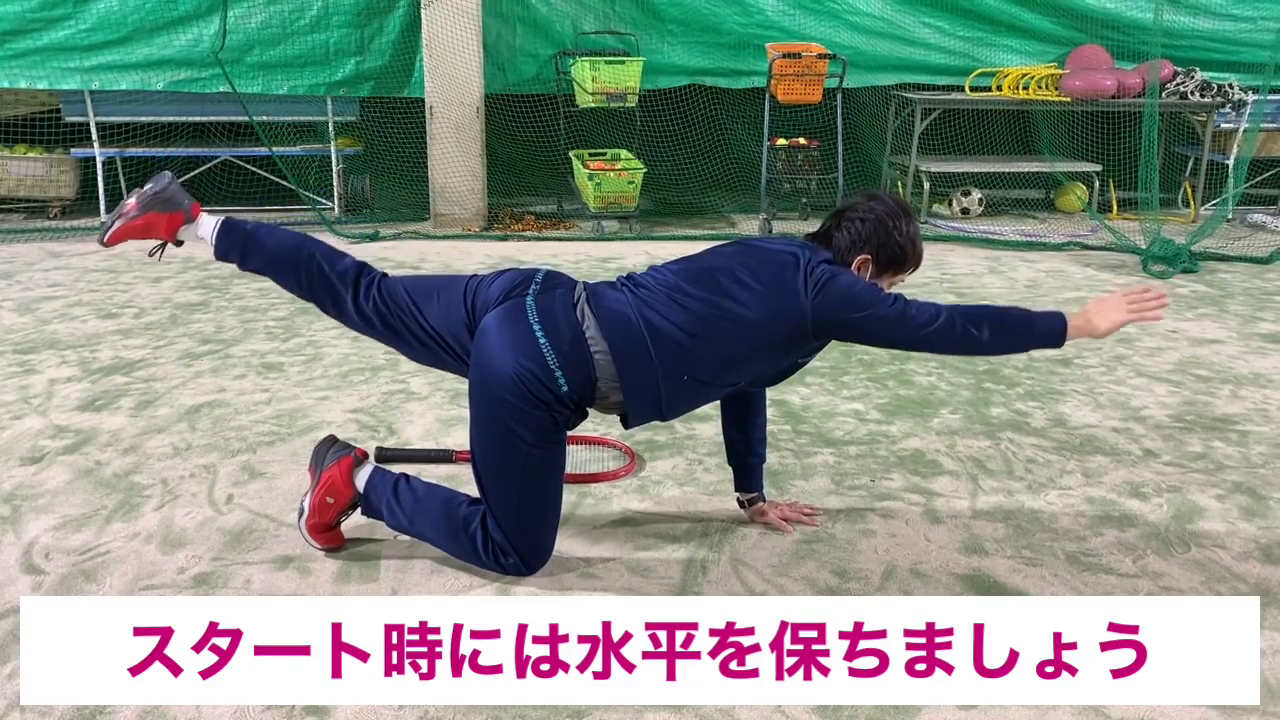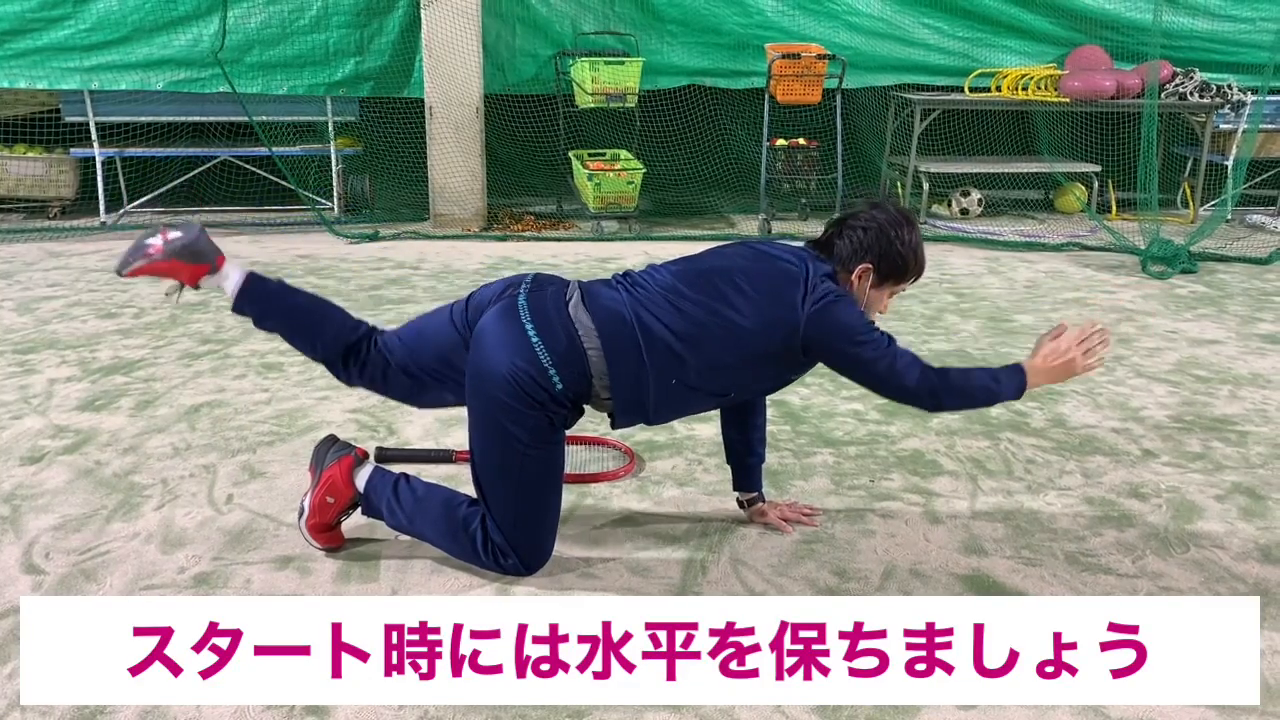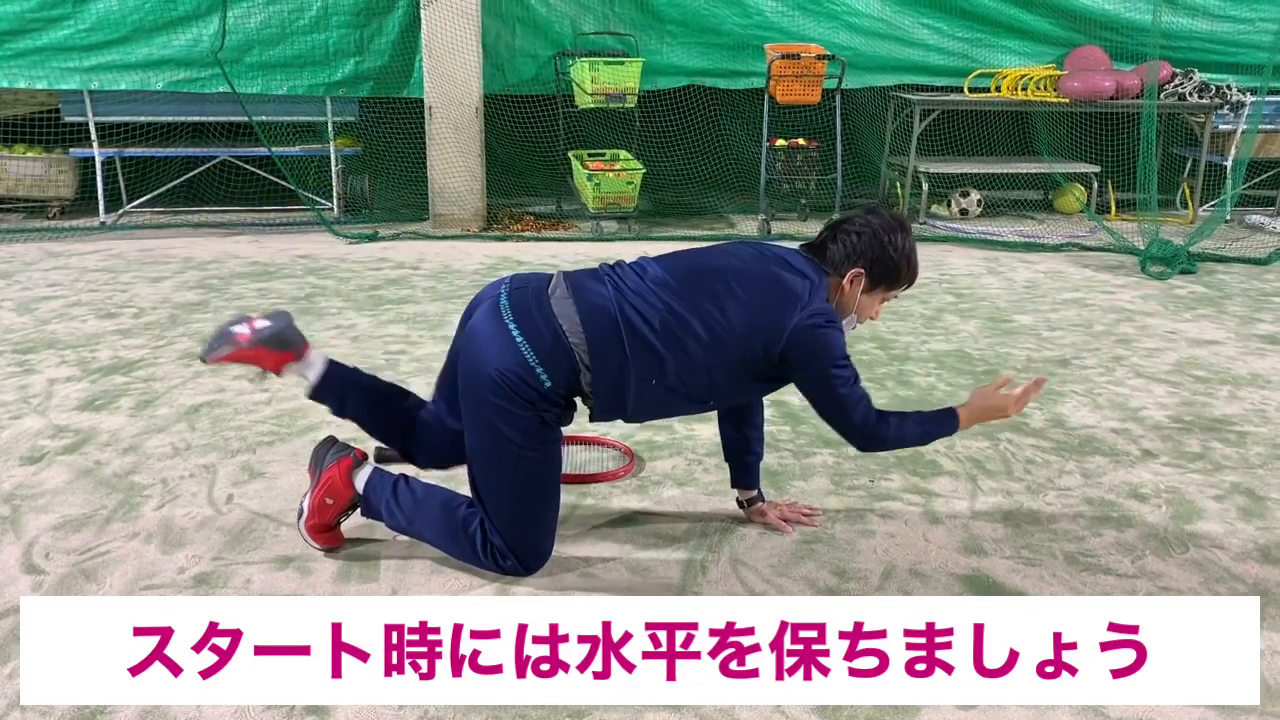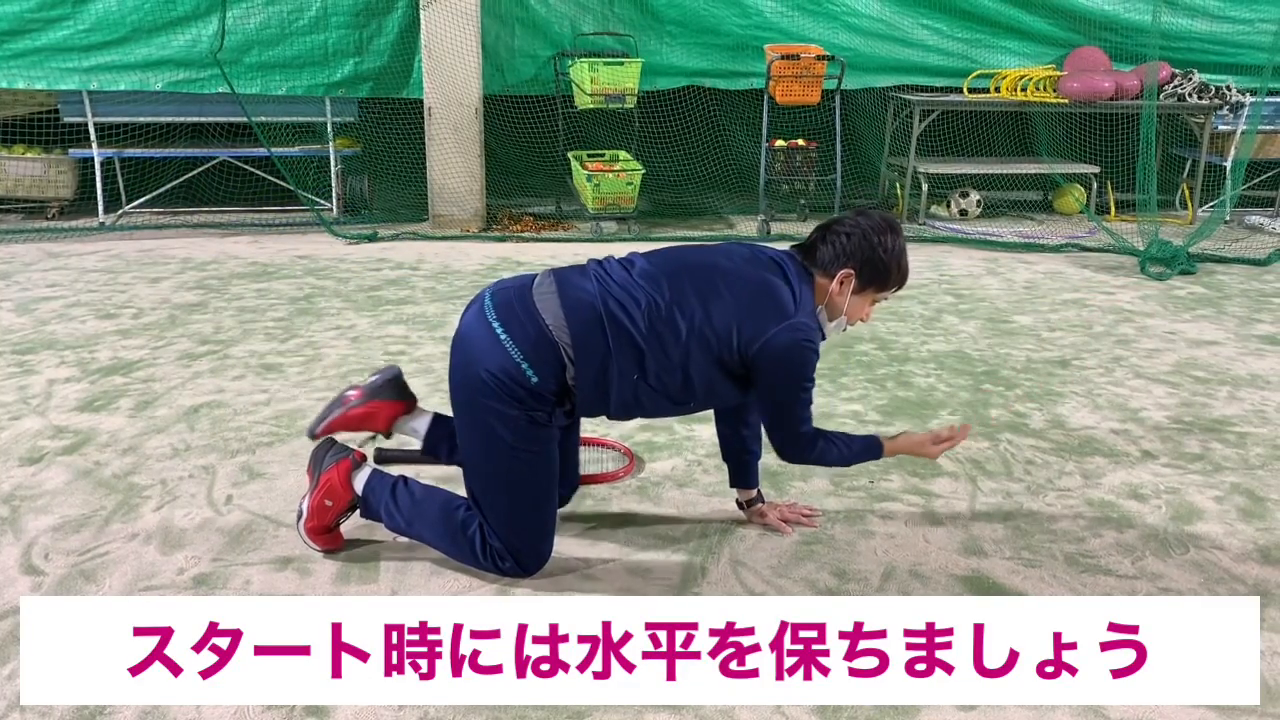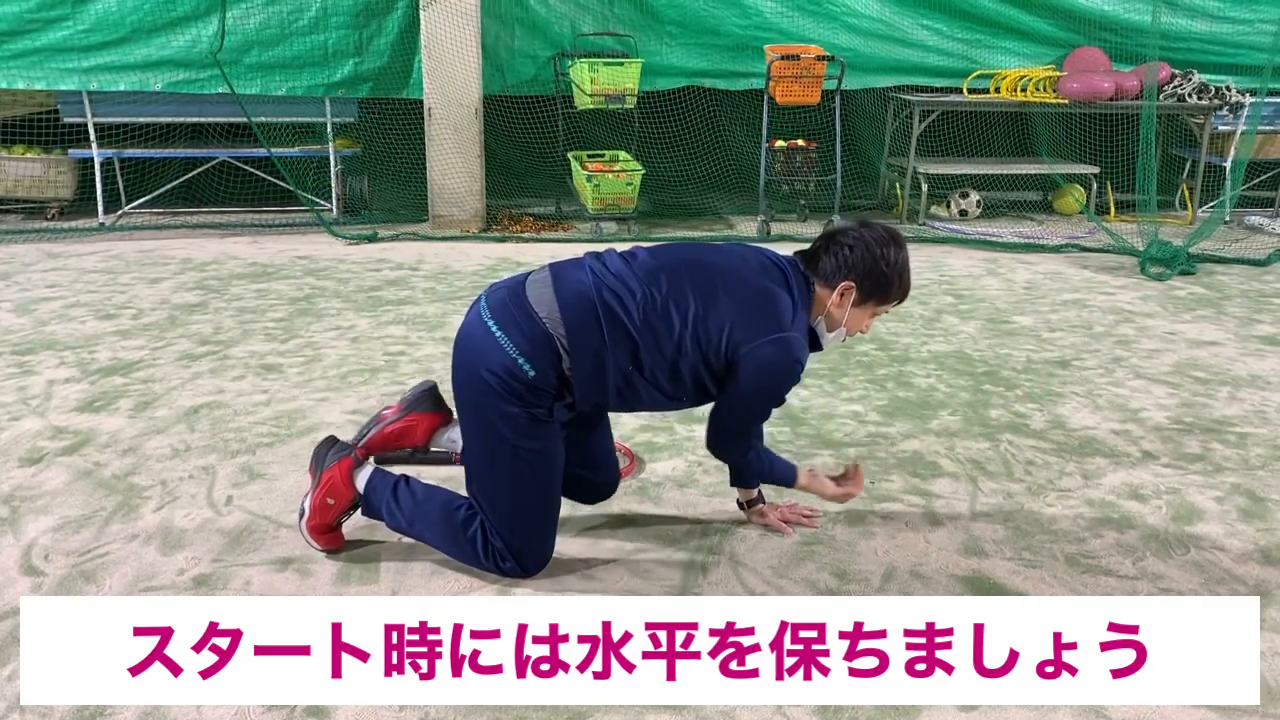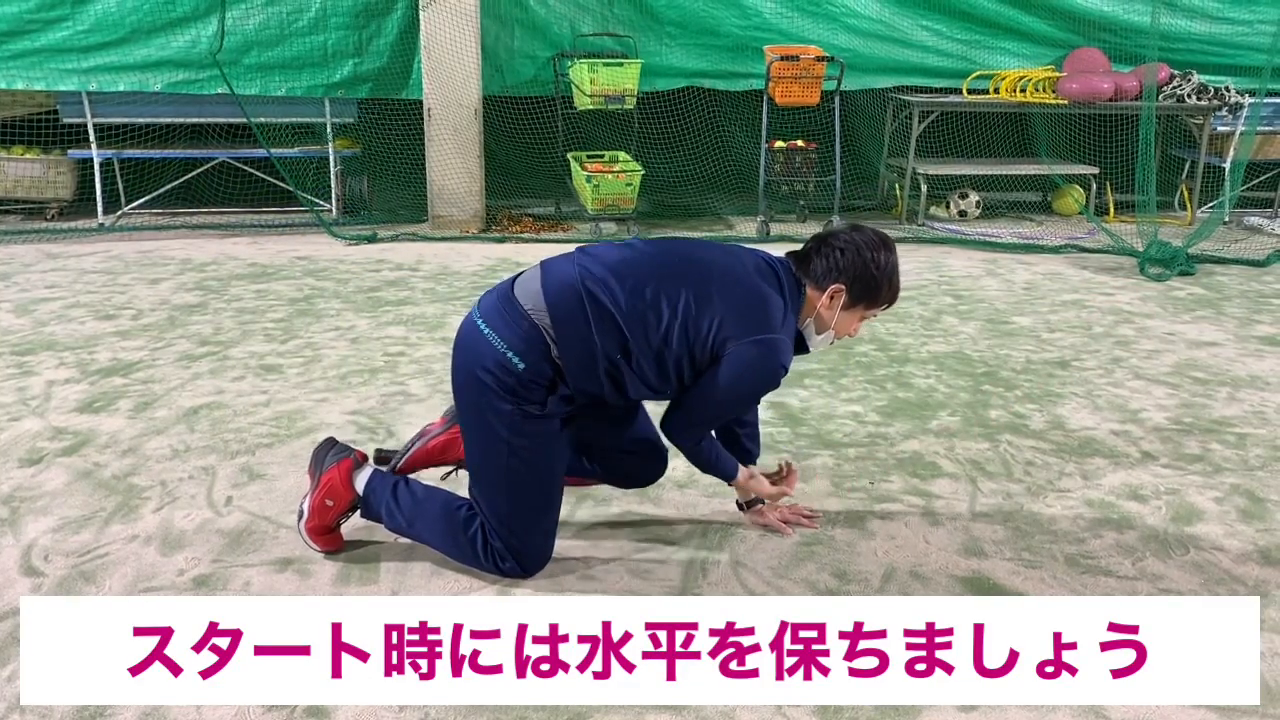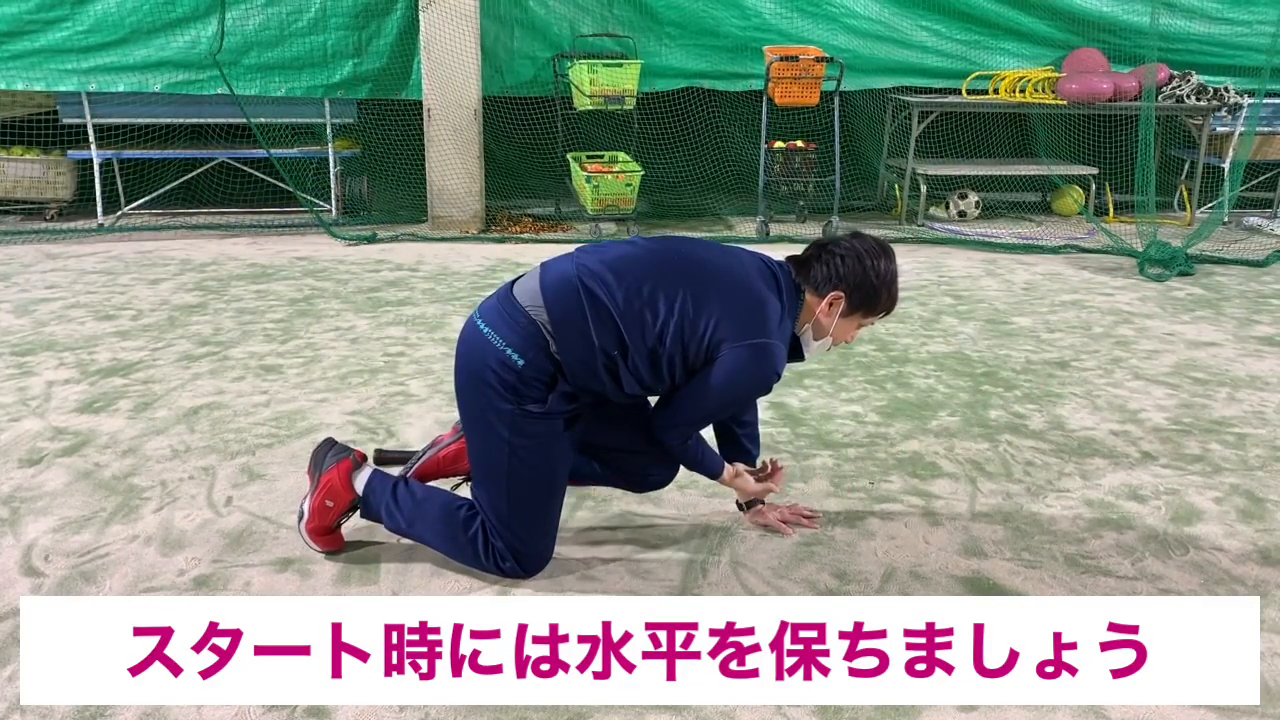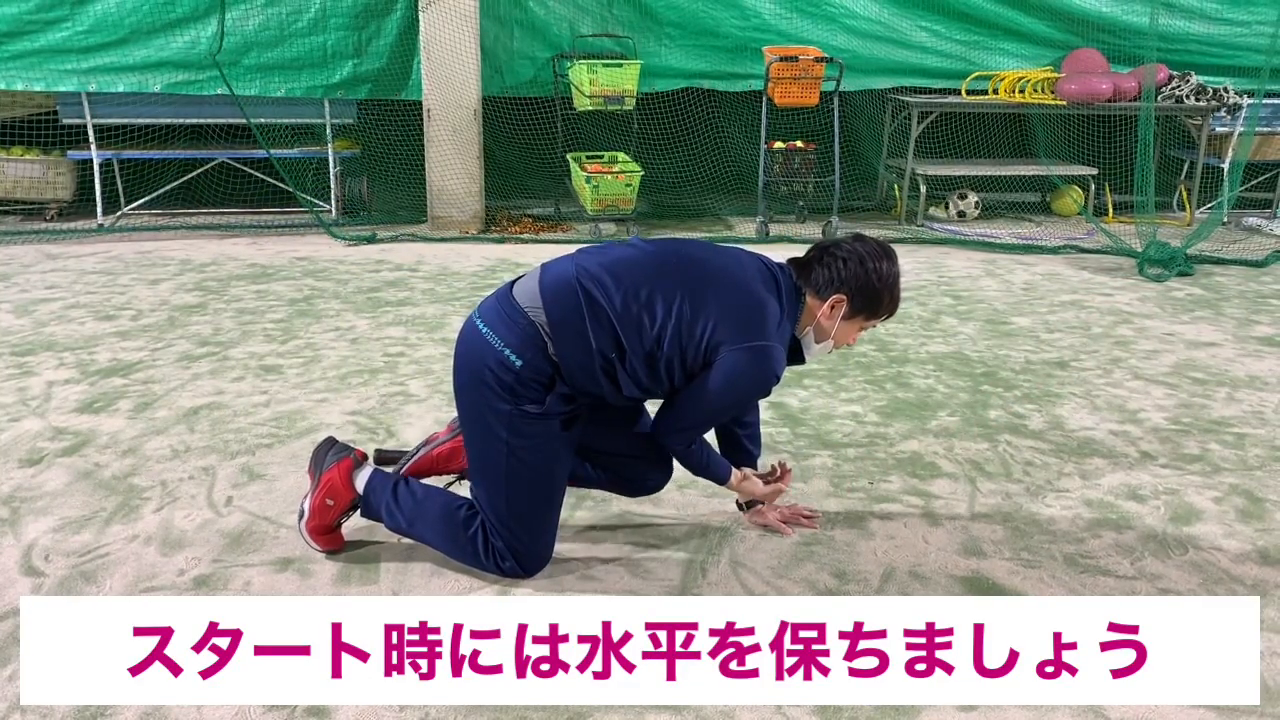
dt=0.3s
person 1, frame 1
left shoulder: (771, 262)
right shoulder: (826, 294)
left elbow: (743, 384)
right elbow: (949, 331)
left wrist: (755, 498)
right wrist: (1076, 324)
left hip: (523, 305)
right hip: (538, 371)
left knee: (362, 295)
right knee: (515, 548)
left ankle: (188, 220)
right ankle: (357, 481)
person 1, frame 2
left shoulder: (772, 263)
right shoulder: (825, 309)
left elbow: (739, 380)
right elbow: (925, 387)
left wrist: (752, 495)
right wrist: (1030, 375)
left hip: (521, 308)
right hip: (530, 371)
left knee: (371, 360)
right knee: (514, 549)
left ankle: (212, 269)
right ankle: (357, 479)
person 1, frame 3
left shoulder: (768, 266)
right shoulder: (808, 322)
left elbow: (739, 383)
right elbow: (867, 429)
left wrist: (752, 496)
right wrist: (968, 415)
left hip: (515, 310)
right hip: (525, 368)
left knee: (432, 439)
right knee: (515, 550)
left ankle: (291, 356)
right ankle: (355, 481)
person 1, frame 4
left shoulder: (768, 269)
right shoulder: (790, 335)
left elbow: (735, 390)
right elbow: (795, 441)
left wrist: (750, 495)
right wrist: (898, 445)
left hip: (512, 318)
right hip: (514, 363)
left knee: (551, 485)
right knee: (517, 552)
left ankle: (398, 414)
right ankle: (354, 482)
person 1, frame 5
left shoulder: (770, 274)
right shoulder: (780, 346)
left elbow: (732, 394)
right elbow: (729, 440)
left wrist: (752, 498)
right wrist: (807, 482)
left hip: (517, 317)
right hip: (515, 361)
left knee: (596, 484)
right knee: (517, 555)
left ankle: (440, 426)
right ankle: (356, 480)
person 1, frame 6
left shoulder: (763, 275)
right shoulder: (766, 346)
left elbow: (730, 398)
right elbow: (686, 427)
left wrist: (752, 498)
right wrist: (743, 478)
left hip: (527, 325)
right hip: (511, 360)
left knee: (642, 465)
right knee: (517, 555)
left ankle: (472, 442)
right ankle: (356, 482)
person 1, frame 7
left shoulder: (765, 279)
right shoulder: (760, 349)
left elbow: (731, 401)
right elbow: (672, 425)
left wrist: (752, 498)
right wrist: (729, 475)
left hip: (535, 336)
right hip: (514, 360)
left knee: (653, 467)
right knee: (517, 555)
left ankle: (482, 449)
right ankle: (356, 482)
person 1, frame 8
left shoulder: (766, 282)
right shoulder: (760, 350)
left elbow: (731, 401)
right elbow: (674, 431)
left wrist: (753, 497)
right wrist: (737, 482)
left hip: (535, 331)
right hip: (511, 360)
left knee: (647, 471)
right knee: (516, 554)
left ankle: (477, 449)
right ankle: (356, 481)
